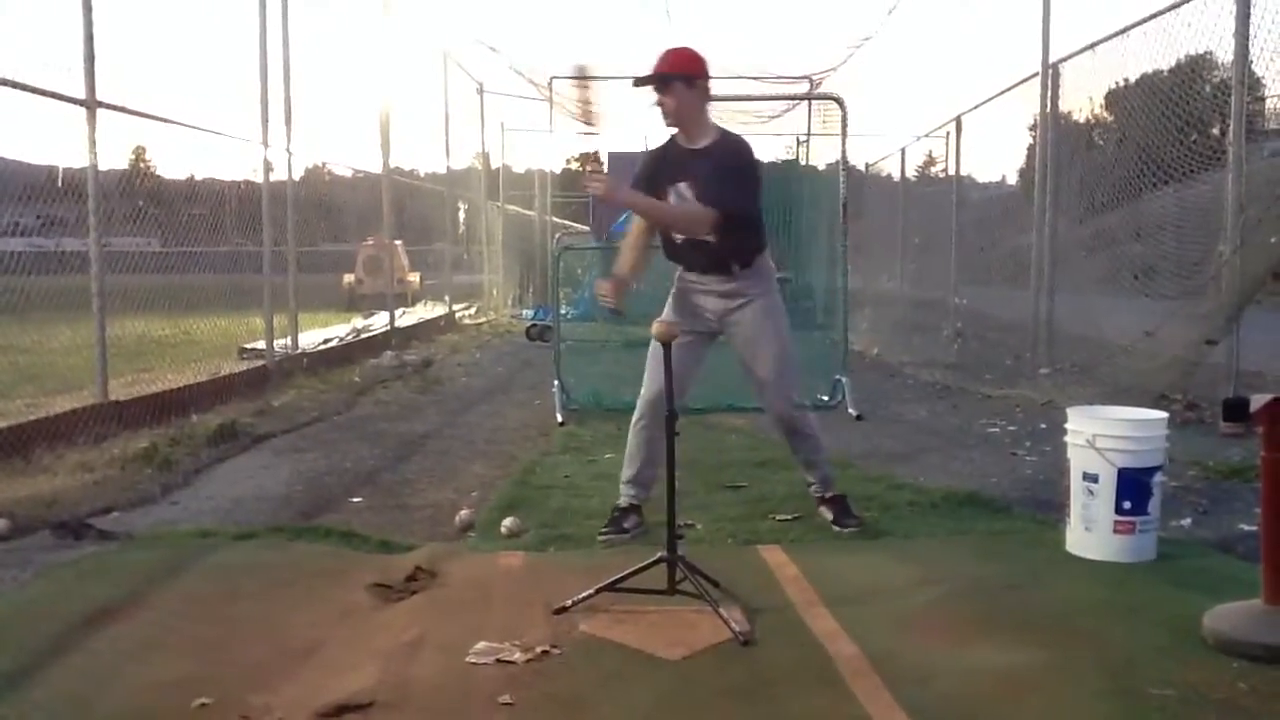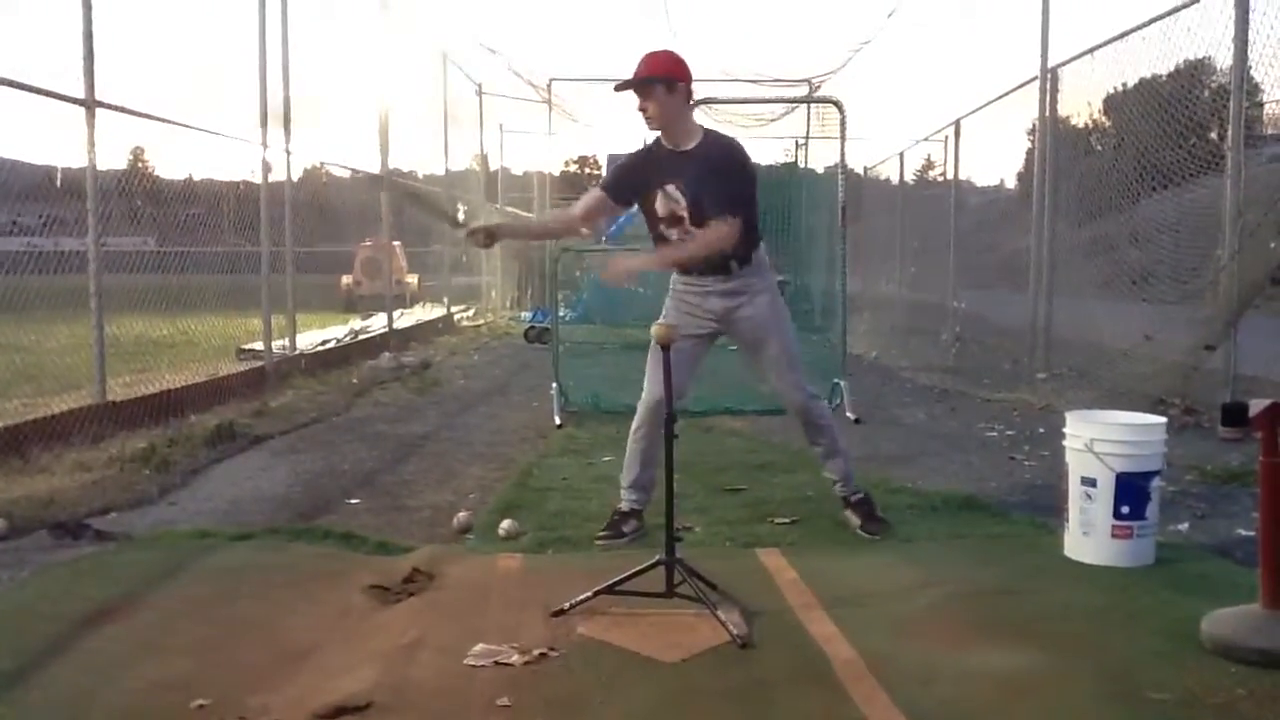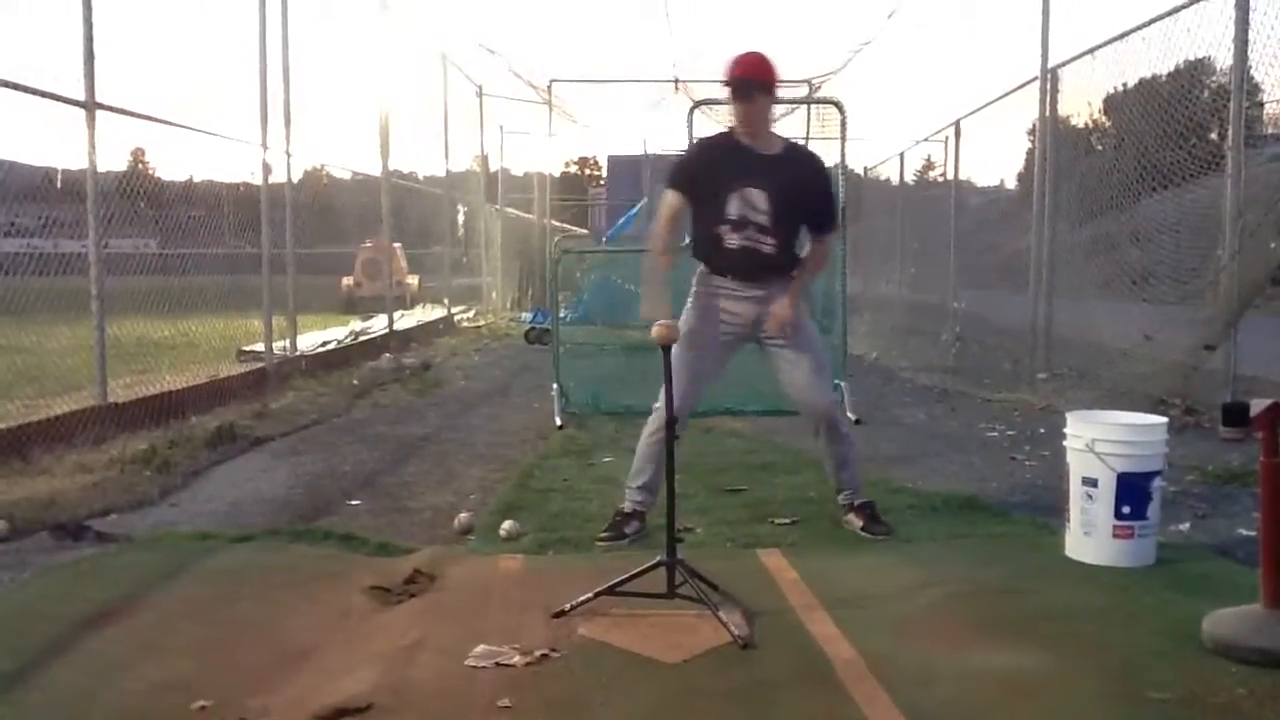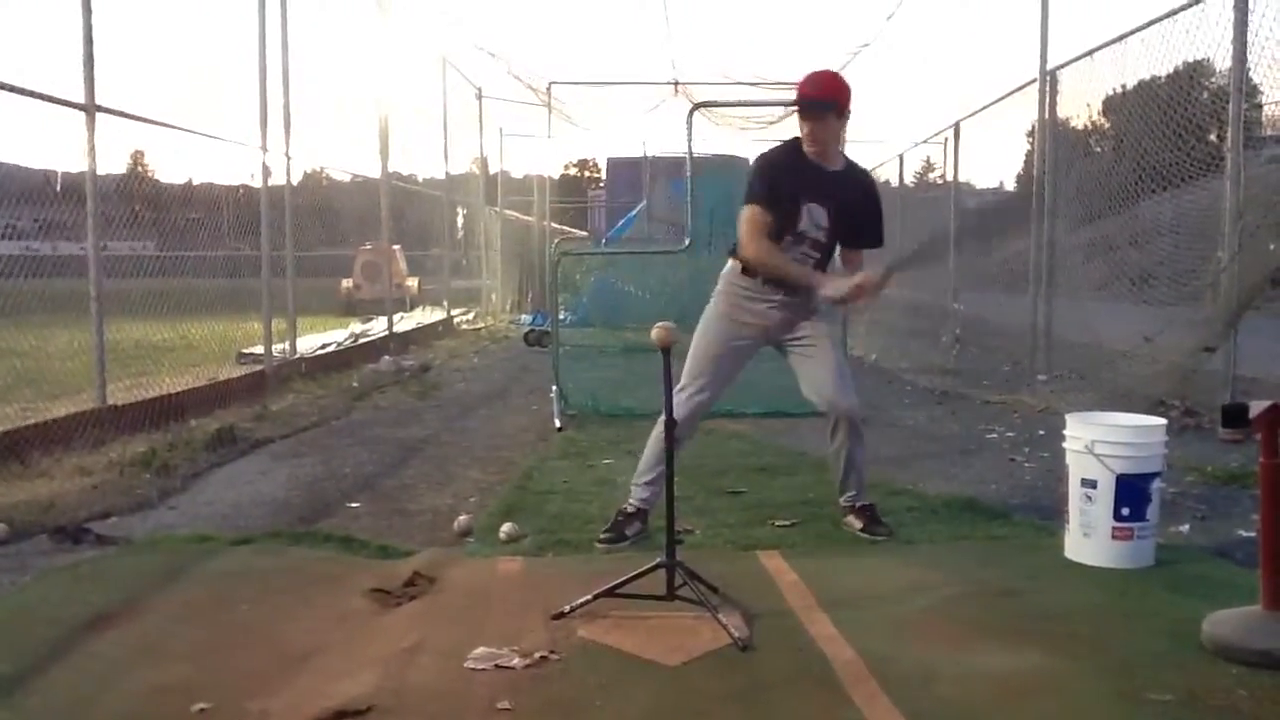
dt=0.3s
person 1, frame 1
left shoulder: (732, 155)
right shoulder: (658, 162)
left elbow: (694, 221)
right elbow: (642, 232)
left wrist: (623, 197)
right wrist: (619, 278)
left hip: (747, 288)
right hip: (691, 288)
left knee: (781, 402)
right knee: (653, 399)
left ankle: (825, 490)
right ankle: (632, 502)
person 1, frame 2
left shoulder: (724, 156)
right shoulder: (641, 164)
left elbow: (726, 237)
right elbow: (579, 216)
left wrist: (645, 261)
right wrist: (505, 229)
left hip: (746, 285)
right hip: (687, 291)
left knee: (798, 395)
right knee: (654, 402)
left ankle: (849, 492)
right ankle: (631, 506)
person 1, frame 3
left shoulder: (806, 167)
right shoulder: (709, 155)
left elbow: (820, 244)
right elbow: (666, 222)
left wrist: (791, 298)
right wrist: (655, 289)
left hip: (780, 295)
right hip: (715, 293)
left knee: (821, 404)
right knee: (672, 404)
left ankle: (852, 500)
right ankle: (635, 506)
person 1, frame 4
left shoulder: (860, 187)
right shoulder: (775, 165)
left elbow: (853, 257)
right elbow: (751, 244)
left wrist: (860, 283)
right wrist: (824, 282)
left hip: (805, 308)
right hip: (743, 294)
left knee: (843, 404)
right knee: (688, 404)
left ankle: (854, 503)
right ankle: (638, 506)
